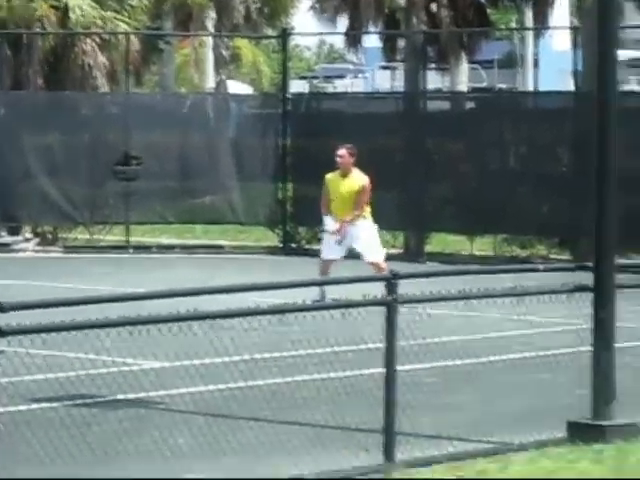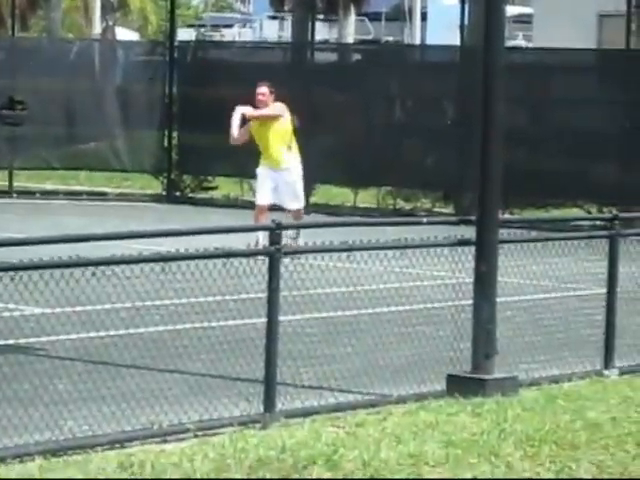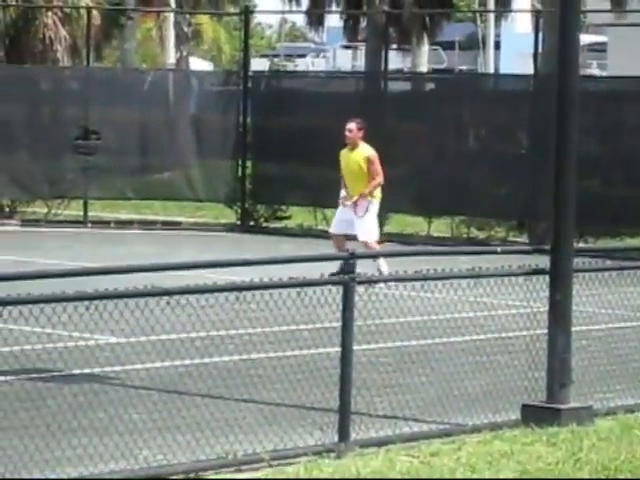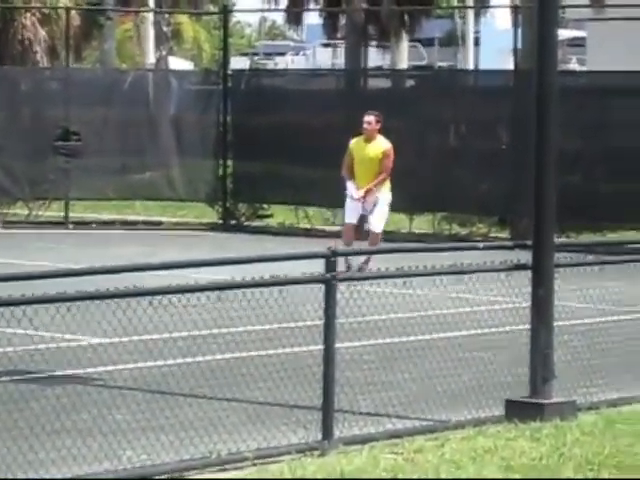
dt=1s
person 1, frame 1
left shoulder: (363, 182)
right shoulder: (329, 178)
left elbow: (359, 209)
right elbow: (325, 203)
left wrist: (344, 224)
right wrist: (328, 221)
left hip: (360, 223)
right hip: (336, 223)
left knee: (376, 260)
right knee: (326, 259)
right ankle: (322, 295)
person 1, frame 2
left shoulder: (279, 108)
right shoulder: (253, 123)
left elbow: (252, 114)
right elbow: (234, 140)
left wrist: (245, 110)
right wrist: (236, 117)
left hip: (289, 165)
right hip: (267, 167)
left knee: (296, 208)
right knee: (261, 205)
left ankle: (297, 233)
right ankle: (260, 243)
person 1, frame 3
left shoulder: (369, 154)
right shoulder: (343, 153)
left elbow: (379, 179)
left wrist: (362, 196)
right wrist: (343, 192)
left hip: (367, 202)
right hip: (350, 202)
left knee: (366, 240)
right knee: (335, 233)
left ankle: (384, 273)
right ankle: (346, 265)
person 1, frame 4
left shoulder: (386, 147)
right shoulder: (354, 143)
left elbow: (384, 174)
right elbow: (346, 168)
left wrist: (366, 189)
right wrist: (350, 185)
left hip: (378, 192)
right hip: (356, 191)
left knee: (375, 230)
right knee: (349, 225)
left ankle: (367, 261)
right ankle: (347, 262)
